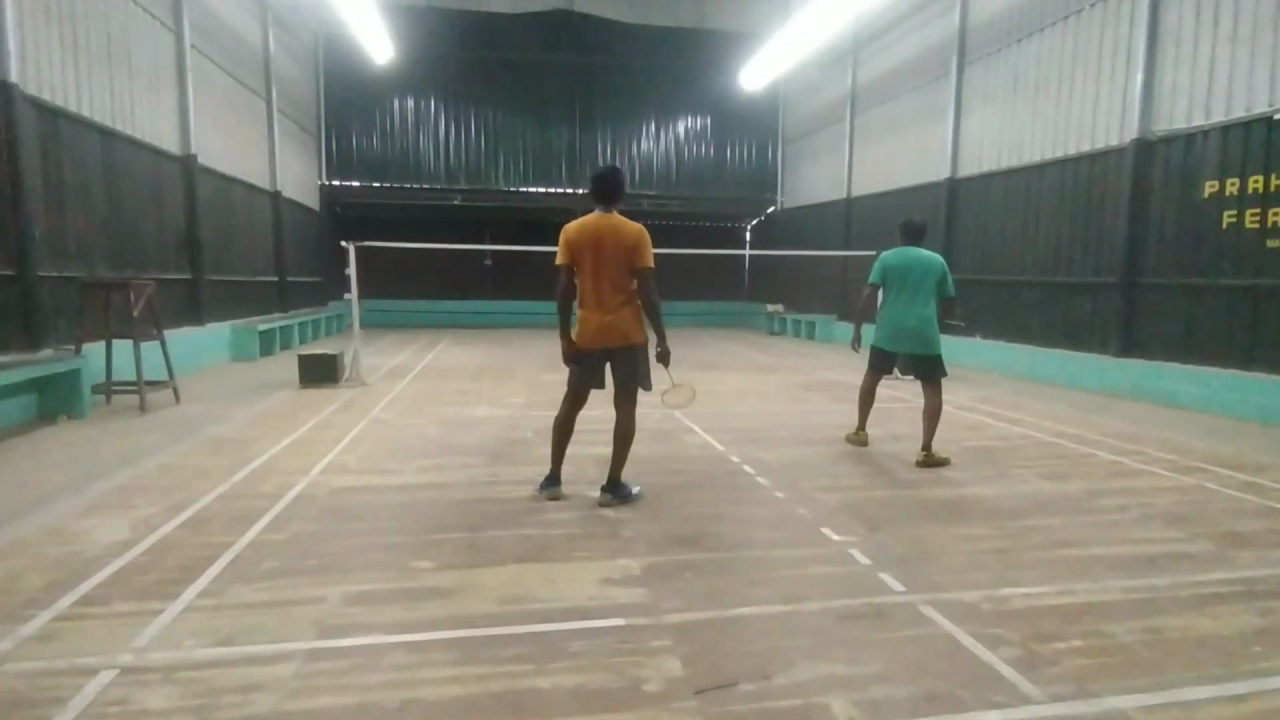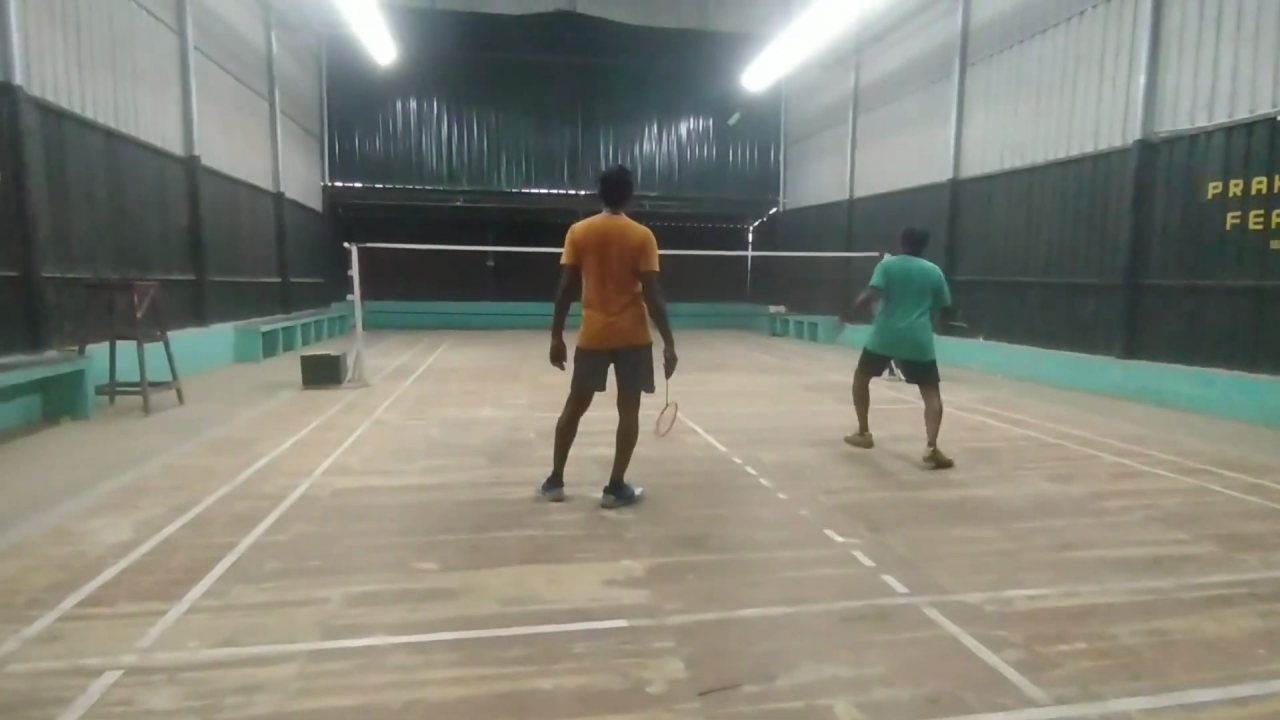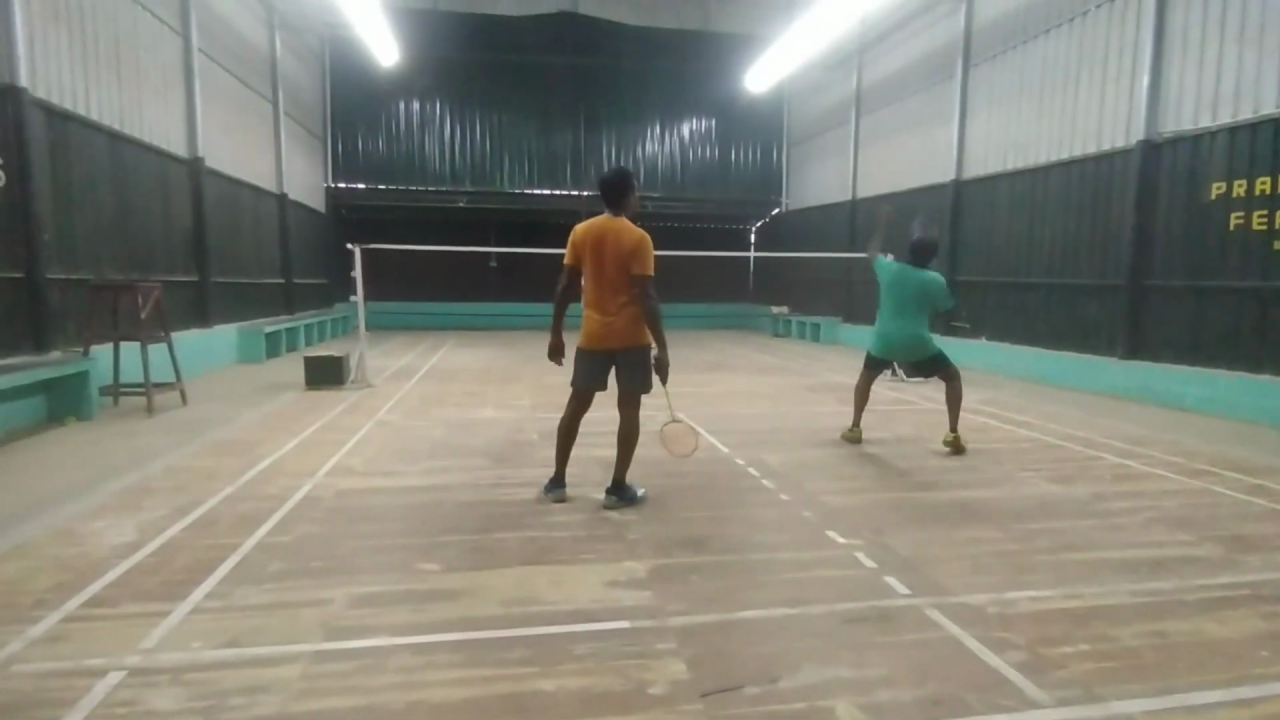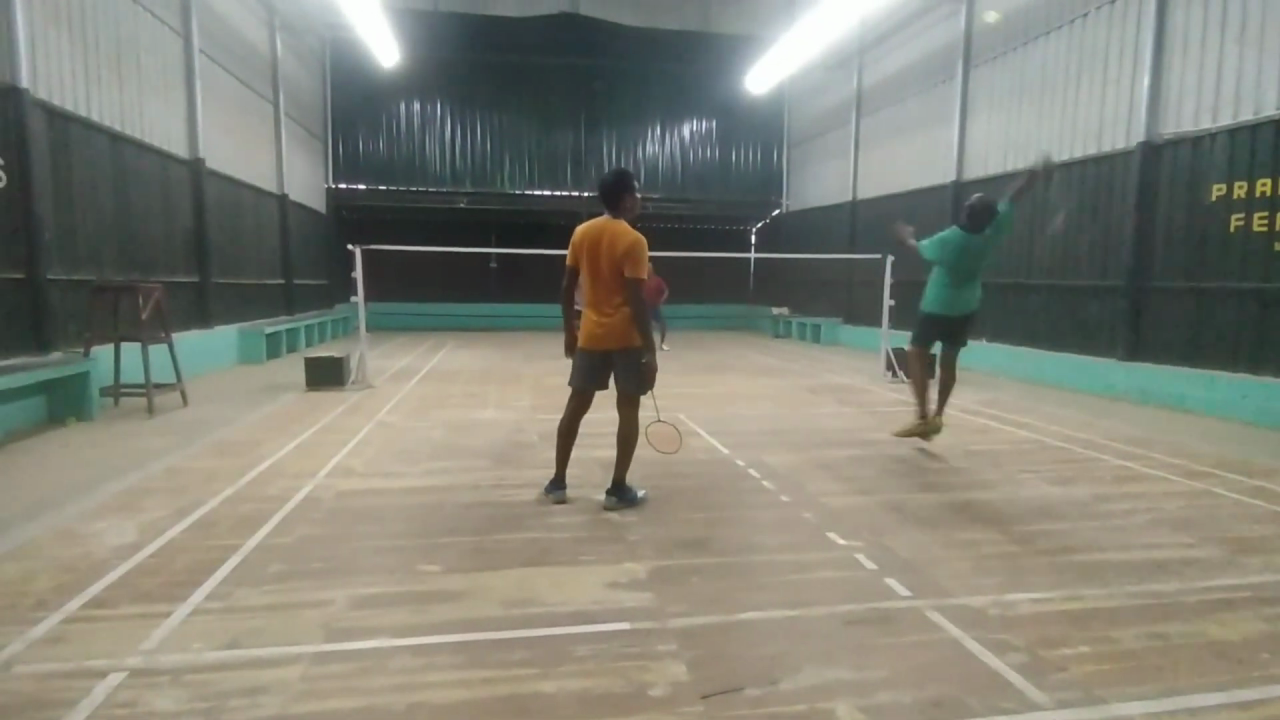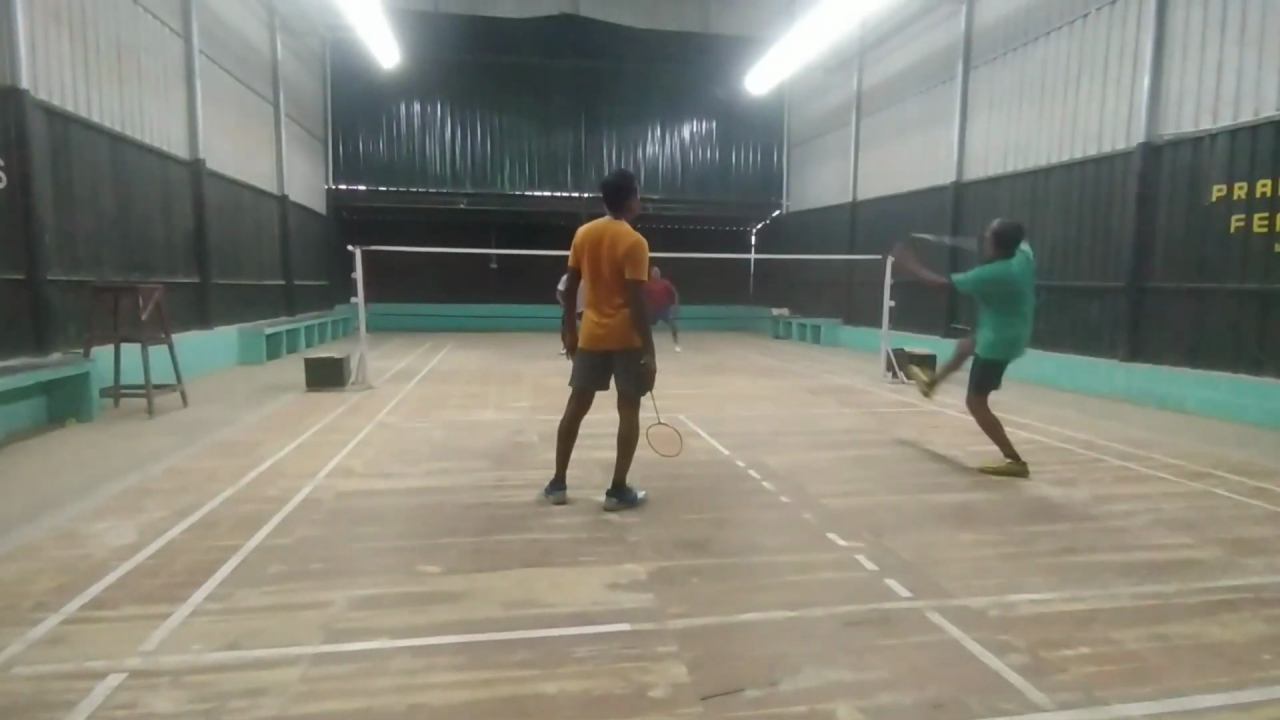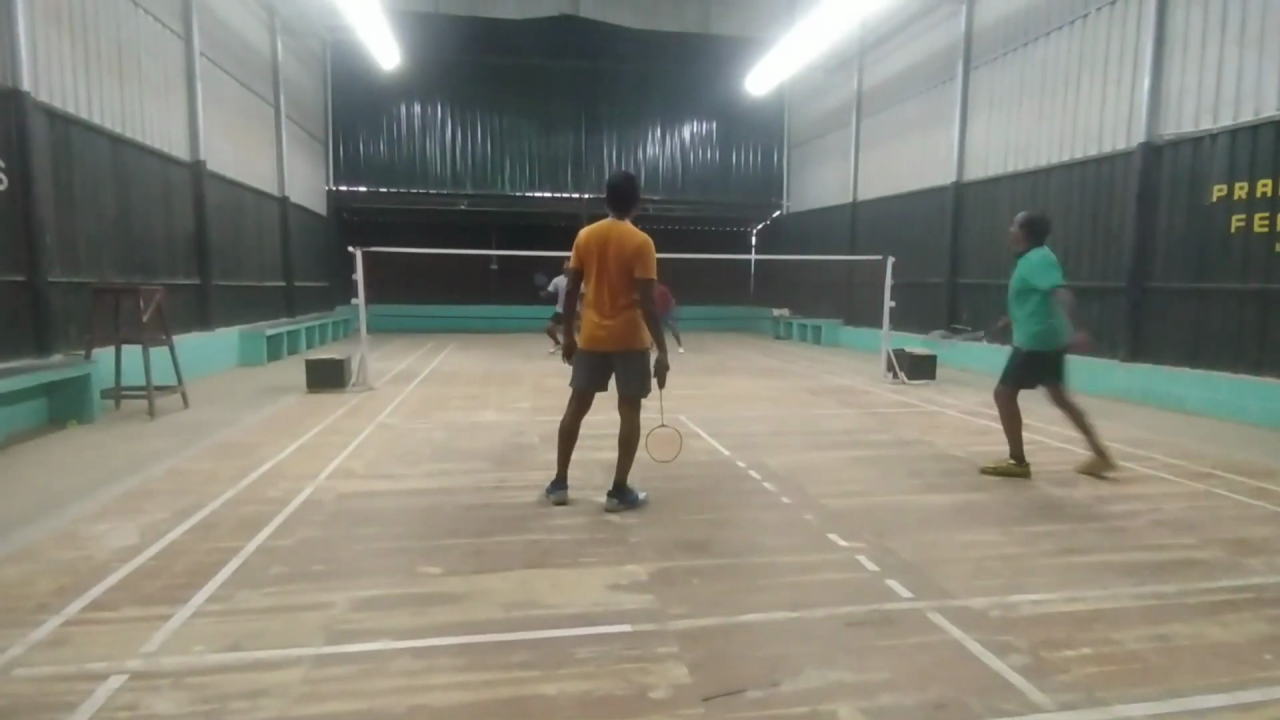
dt=0.3s
person 1, frame 1
left shoulder: (571, 231)
right shoulder: (636, 233)
left elbow: (564, 290)
right elbow: (647, 292)
left wrist: (565, 337)
right wrist: (662, 339)
left hip: (587, 335)
right hip: (628, 335)
left knee: (571, 404)
right knee: (625, 407)
left ankle: (553, 479)
right ankle: (612, 486)
person 1, frame 2
left shoulder: (578, 232)
right shoulder: (642, 236)
left elbow: (565, 288)
right elbow: (653, 295)
left wrist: (557, 336)
right wrist: (669, 343)
left hip: (592, 335)
right hip: (632, 336)
left knee: (574, 406)
right knee: (628, 409)
left ankle: (555, 481)
right ankle: (616, 487)
person 1, frame 3
left shoulder: (580, 232)
right shoulder: (638, 239)
left elbow: (564, 288)
right elbow: (645, 298)
left wrist: (556, 334)
right wrist: (661, 347)
left hip: (592, 336)
right hip: (631, 337)
left knee: (576, 406)
right knee: (629, 410)
left ankle: (557, 481)
right ankle: (618, 488)
person 1, frame 4
left shoulder: (581, 233)
right shoulder: (633, 241)
left elbow: (567, 287)
right elbow: (636, 301)
left wrist: (569, 329)
right wrist: (650, 351)
left hip: (591, 336)
right hip: (627, 338)
left knee: (575, 407)
right knee: (628, 411)
left ankle: (558, 482)
right ankle: (618, 489)
person 1, frame 5
left shoulder: (583, 234)
right shoulder: (634, 242)
left elbow: (570, 288)
right elbow: (636, 303)
left wrist: (569, 329)
right wrist: (649, 353)
left hip: (591, 336)
right hip: (627, 339)
left knee: (576, 407)
right knee: (628, 411)
left ankle: (558, 483)
right ankle: (618, 490)
person 1, frame 6
left shoulder: (585, 236)
right shoulder: (641, 242)
left elbow: (571, 290)
right elbow: (646, 301)
left wrist: (567, 334)
right wrist: (661, 350)
left hip: (591, 337)
right hip: (629, 340)
left knee: (576, 408)
right knee: (630, 412)
left ankle: (559, 484)
right ankle: (619, 491)
person 2, frame 1
left shoulder: (887, 259)
right shoulder: (937, 262)
left elbow: (868, 296)
right elbow: (948, 305)
left wrist: (857, 328)
left hip: (889, 332)
right hip: (924, 335)
left knee: (871, 378)
right knee: (933, 390)
left ankle: (860, 432)
right ankle: (926, 451)
person 2, frame 2
left shoulder: (888, 265)
right shoulder: (934, 272)
left elbow: (868, 296)
right elbow: (943, 309)
left hip: (885, 337)
right hip: (919, 341)
left knee: (861, 378)
right knee: (932, 395)
left ankle: (863, 433)
right ankle: (932, 447)
person 2, frame 3
left shoulder: (890, 269)
right shoulder: (937, 281)
left elbow: (873, 251)
right elbow: (944, 309)
left wrist: (882, 224)
left hip: (884, 342)
right hip: (918, 345)
left knee: (866, 377)
right knee: (953, 378)
left ankle: (854, 429)
right ankle: (953, 436)
person 2, frame 4
left shoulder: (947, 240)
right shoulder: (993, 230)
left elbow: (921, 250)
right elbow: (1012, 194)
left wrist: (906, 238)
right wrist: (1037, 172)
left hip: (938, 306)
right hip: (966, 306)
left knee: (916, 357)
right knee: (948, 360)
left ankle: (923, 419)
right ankle: (936, 417)
person 2, frame 5
left shoulder: (990, 273)
right shoulder: (1024, 254)
left elbow: (944, 282)
left wrist: (911, 265)
left hip: (998, 343)
right hip: (1015, 337)
left knee: (976, 401)
right knee: (966, 345)
left ankle: (1015, 461)
right ankle: (931, 382)
person 2, frame 6
left shoulder: (1035, 260)
right shoulder: (1035, 258)
left elbow: (1061, 293)
left wrist: (1072, 329)
right wrist: (1008, 320)
left hip: (1035, 340)
right hip: (1051, 339)
left knee: (1003, 395)
right knee: (1059, 397)
left ankle: (1017, 461)
right ankle: (1099, 456)
